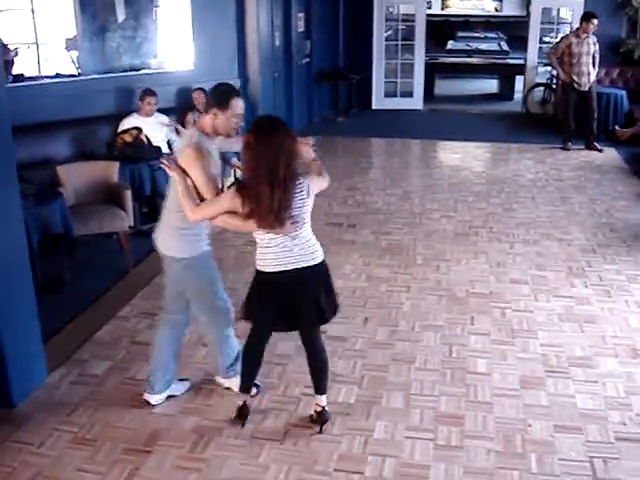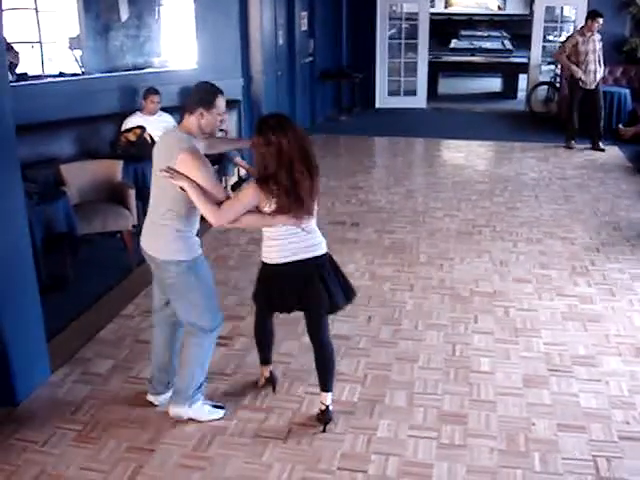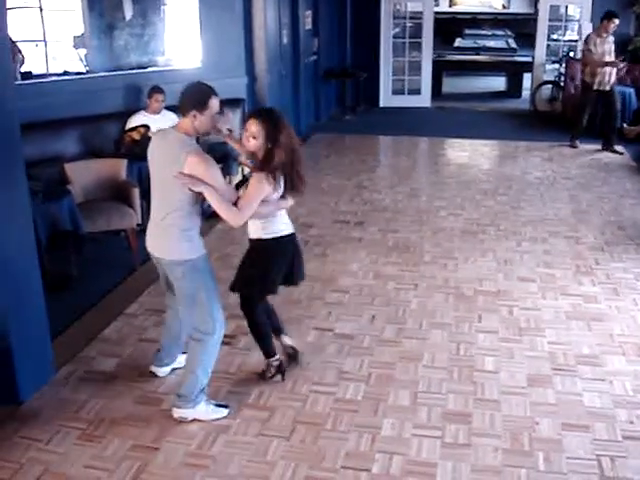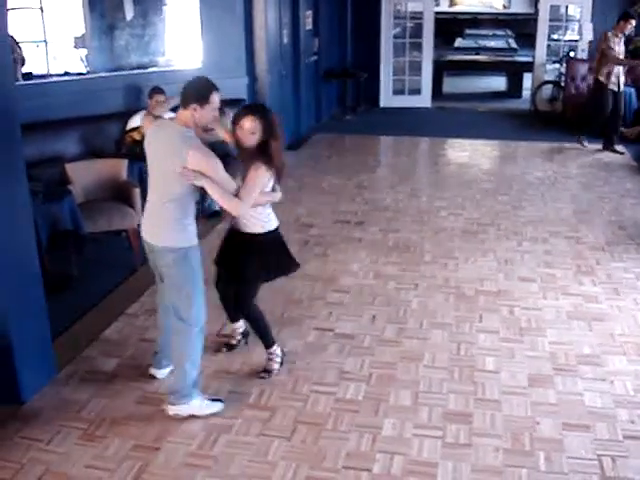
dt=0.3s
person 1, frame 1
left shoulder: (209, 138)
right shoulder: (197, 151)
left elbow: (243, 142)
left hip: (183, 240)
right hip: (185, 246)
left knee: (177, 312)
right knee: (218, 311)
left ankle: (159, 385)
right ankle: (230, 371)
person 1, frame 2
left shoulder: (171, 137)
right shoulder: (189, 157)
left elbow: (208, 145)
left wrist: (242, 143)
right wrist: (278, 217)
left hip: (154, 243)
right hip: (177, 250)
left knee: (167, 314)
right knee: (205, 323)
left ankle: (160, 387)
right ankle: (185, 400)
person 1, frame 3
left shoulder: (159, 138)
right shoulder: (197, 160)
left wrist: (214, 131)
right wrist: (281, 204)
left hip: (157, 242)
right hip: (182, 250)
left knee: (180, 302)
right knee: (208, 325)
left ankle: (164, 359)
right ankle: (189, 402)
person 1, frame 4
left shoulder: (156, 130)
right shoulder: (196, 152)
right elbow: (238, 201)
left wrist: (187, 101)
right wrist: (272, 195)
left hip: (154, 233)
right hip: (178, 241)
left knee: (169, 300)
right knee: (191, 315)
left ankle: (163, 361)
right ankle: (183, 397)
person 2, frame 1
left shoulder: (241, 194)
right shoulder: (305, 185)
left elbow: (194, 214)
right elbow: (323, 178)
left wrist: (180, 177)
right wrist: (311, 157)
left hip: (271, 277)
right hip: (309, 272)
left knee: (259, 336)
right knee: (311, 339)
left ankle: (243, 401)
right ankle: (321, 406)
person 2, frame 2
left shoulder: (259, 188)
right shoulder: (308, 179)
left elbow: (218, 218)
left wrist: (188, 184)
left hip: (279, 268)
right hip: (315, 263)
left knee: (262, 316)
right knee: (319, 333)
left ankle: (266, 372)
right ankle: (326, 402)
person 2, frame 3
left shoulder: (262, 177)
right shoulder: (276, 165)
left elbow: (236, 218)
right elbow: (245, 151)
left wrist: (204, 187)
right wrist: (228, 139)
left hip: (268, 247)
right hip: (284, 241)
left knee: (250, 303)
right knee: (258, 297)
left ankle: (273, 362)
right ankle: (286, 344)
person 2, frame 4
left shoulder: (260, 167)
right shoulder: (241, 153)
left elbow: (239, 207)
left wrist: (206, 182)
left hip: (259, 239)
right hip: (240, 232)
left knee: (244, 299)
right knee: (224, 284)
left ankle: (274, 351)
right ankle: (239, 331)
person 3, frame 1
left shoulder: (593, 40)
right shoulder: (569, 39)
right elbow: (552, 54)
left wrist: (595, 72)
right wrist: (560, 72)
left hip: (588, 82)
right hip: (571, 82)
left knee: (592, 111)
right knee: (568, 112)
left ankle: (591, 141)
right ankle: (567, 141)
person 3, frame 2
left shoulder: (598, 38)
right shoulder: (575, 38)
right elbow: (559, 55)
left wrist: (601, 71)
right wrist: (571, 67)
left hip: (594, 80)
right hip: (578, 81)
left knee: (598, 109)
right knee: (573, 110)
left ankle: (596, 140)
right ankle: (570, 139)
person 3, frame 3
left shoulder: (611, 39)
right shoulder: (591, 38)
right elbow: (590, 60)
left wrist: (614, 72)
right wrist: (610, 64)
left hip: (608, 82)
right hip: (592, 82)
left knee: (612, 112)
right knee: (584, 111)
left ankle: (609, 143)
right ankle: (575, 138)
person 3, frame 4
left shoulder: (621, 39)
right shoulder: (609, 37)
right elbow: (613, 59)
left wrist: (622, 77)
left hip: (616, 82)
right hip: (604, 81)
left knee: (617, 113)
right knee: (604, 111)
left ankle: (609, 143)
right ankle: (583, 135)
